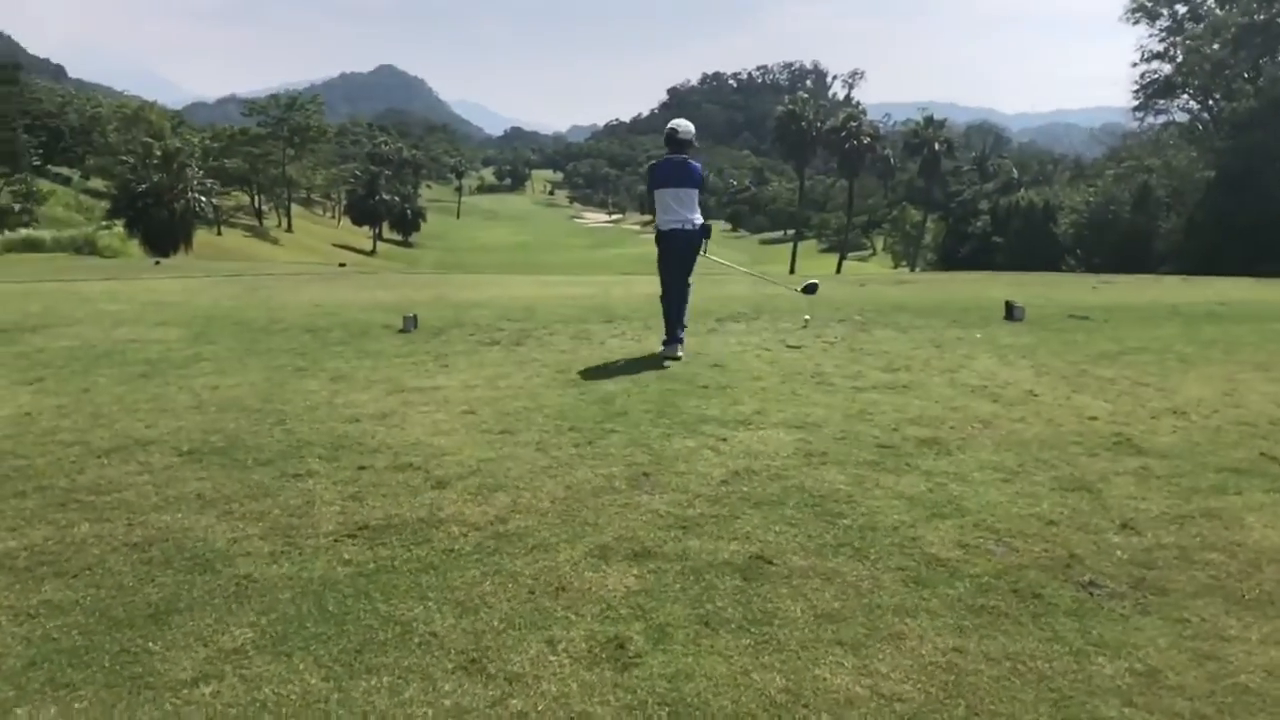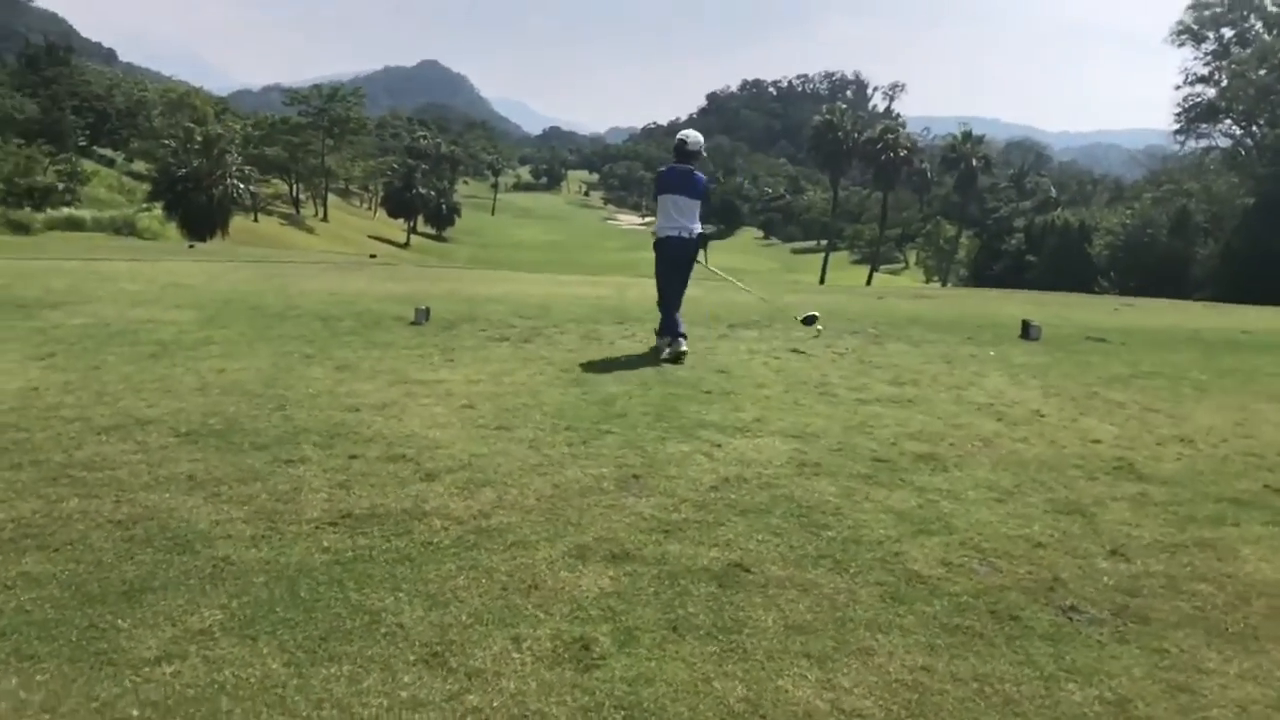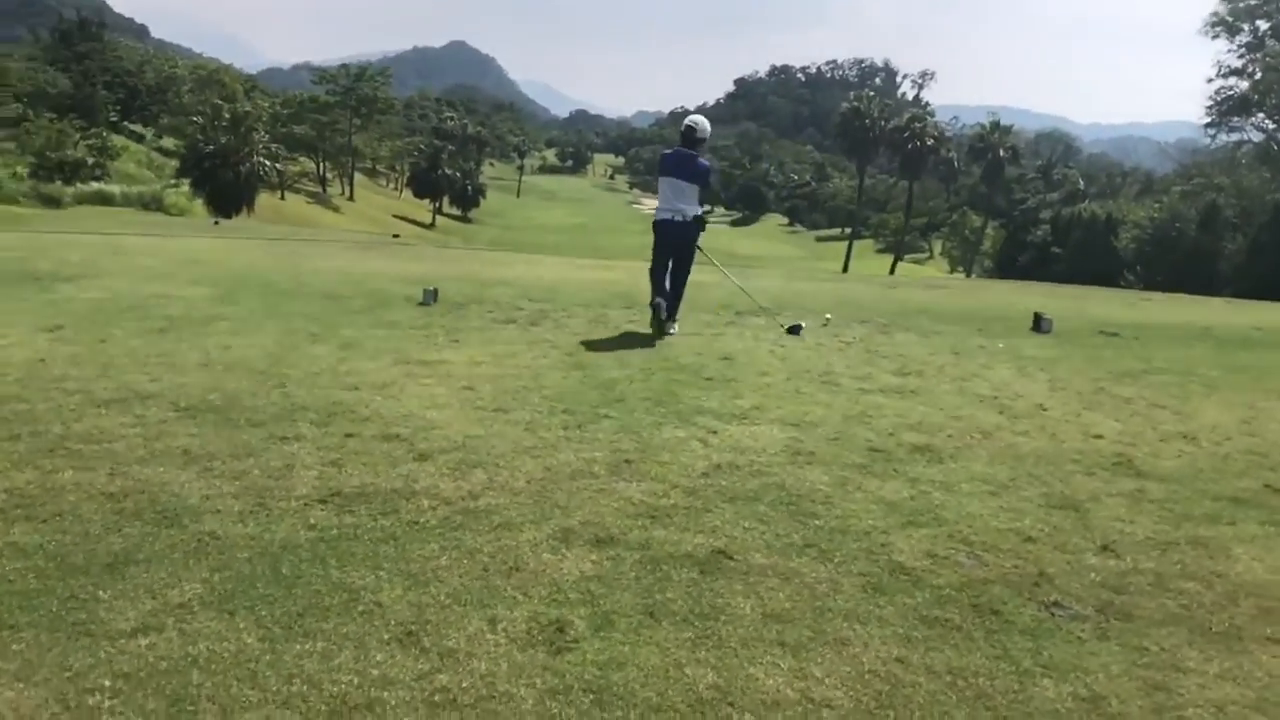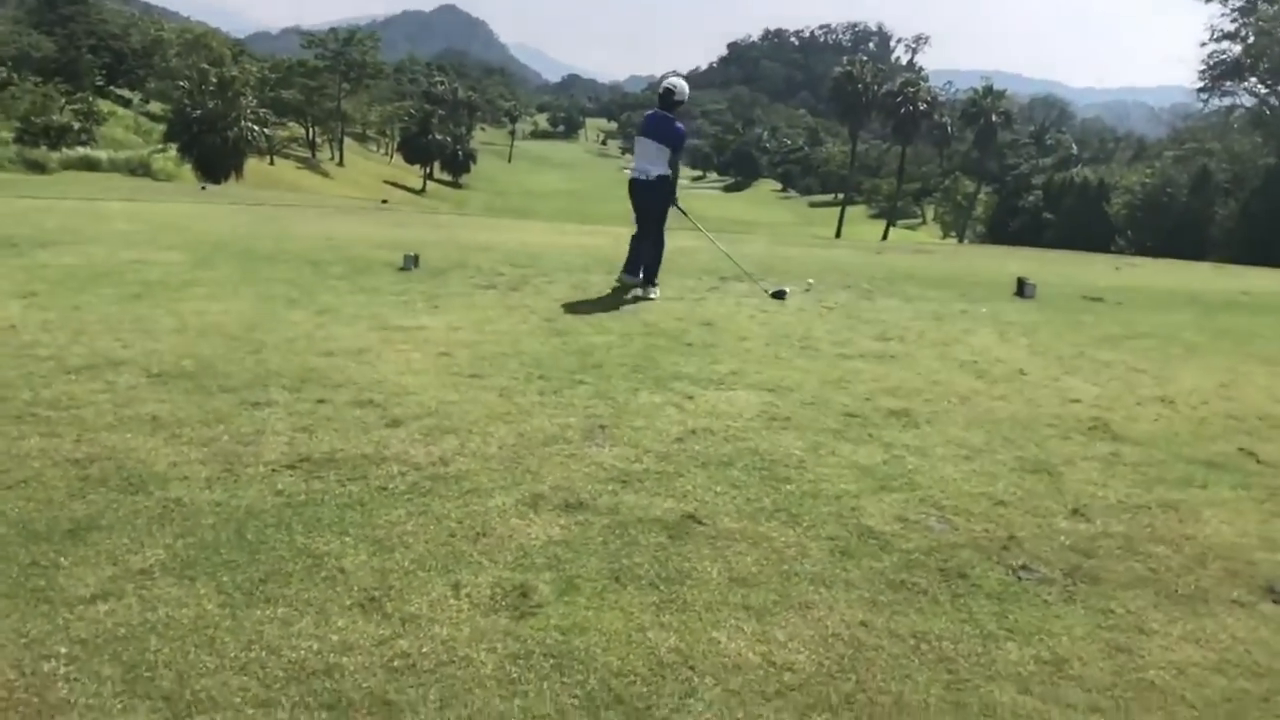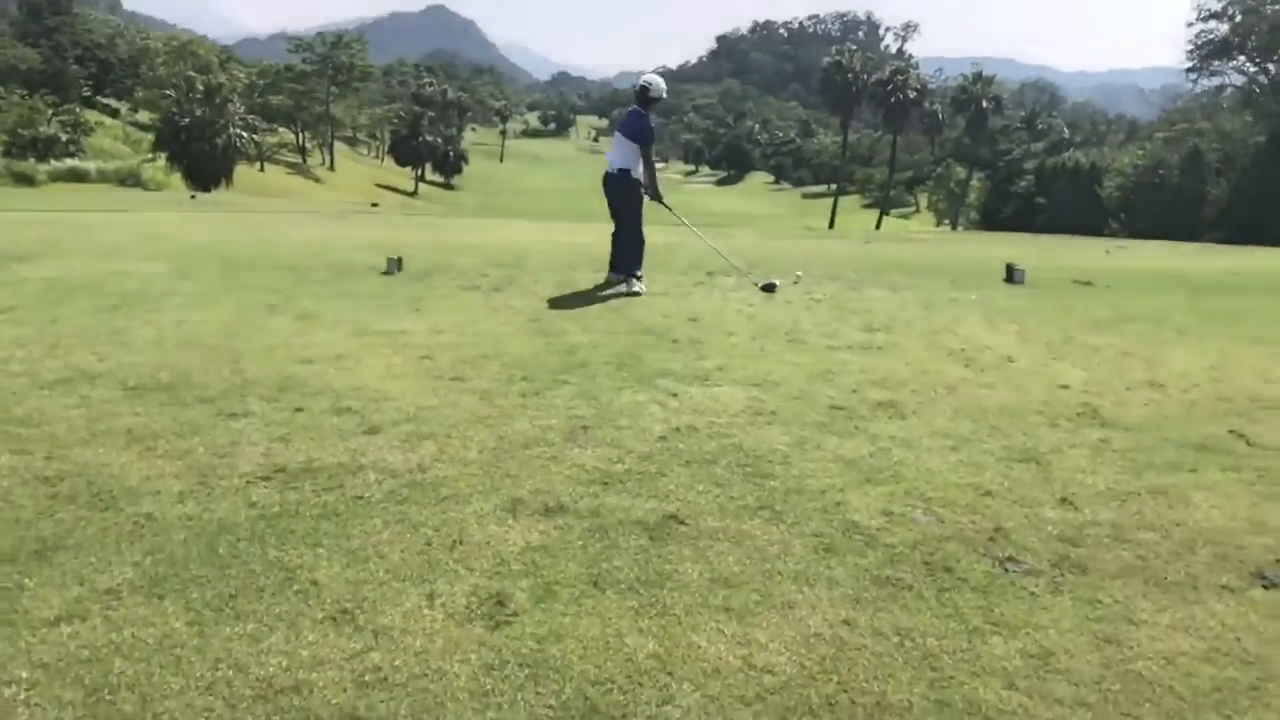
dt=0.2s
person 1, frame 1
left shoulder: (655, 169)
right shoulder: (696, 169)
left elbow: (654, 204)
right elbow: (697, 201)
left hip: (669, 234)
right hip: (693, 233)
left knee: (670, 290)
right knee: (682, 284)
left ankle: (673, 342)
right ankle: (677, 333)
person 1, frame 2
left shoulder: (662, 176)
right shoulder: (701, 181)
left elbow: (659, 207)
right elbow: (700, 213)
left hip: (667, 241)
right hip: (690, 241)
left knee: (667, 294)
right knee: (676, 292)
left ankle: (677, 338)
right ankle: (667, 335)
person 1, frame 3
left shoulder: (665, 158)
right shoulder: (703, 167)
left elbow: (664, 190)
right elbow: (700, 200)
left hip: (664, 223)
right hip: (688, 225)
left knee: (659, 269)
right knee: (680, 275)
left ankle: (660, 305)
right ankle: (670, 318)
person 1, frame 4
left shoulder: (646, 119)
right shoulder: (677, 130)
left elbow: (644, 152)
right elbow: (673, 165)
right wrist: (672, 192)
left hip: (637, 182)
right hip: (659, 185)
left knee: (643, 230)
right knee: (655, 236)
left ankle: (630, 273)
right ankle: (649, 284)
person 1, frame 5
left shoulder: (629, 116)
right shoulder: (645, 125)
right elbow: (647, 161)
left wrist: (645, 183)
right wrist: (654, 189)
left hip: (612, 177)
right hip: (626, 180)
left knee: (621, 227)
right knee: (634, 231)
left ankle: (616, 271)
right ankle: (632, 277)
